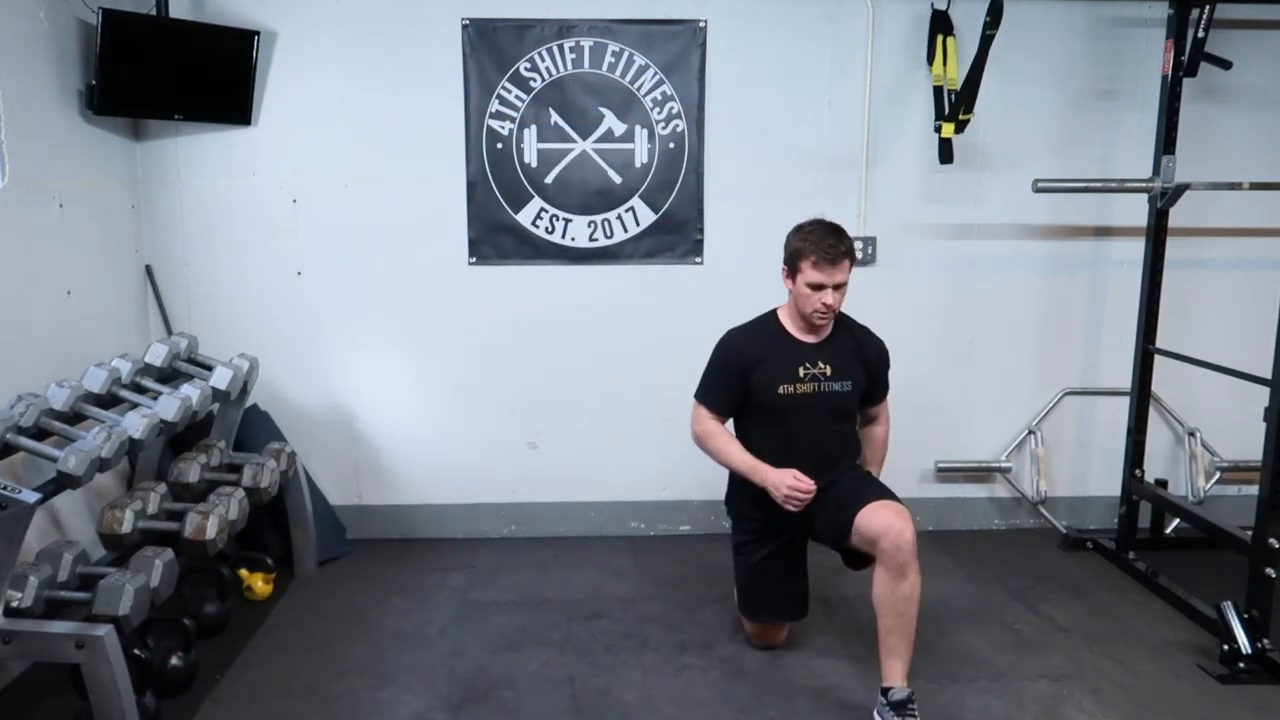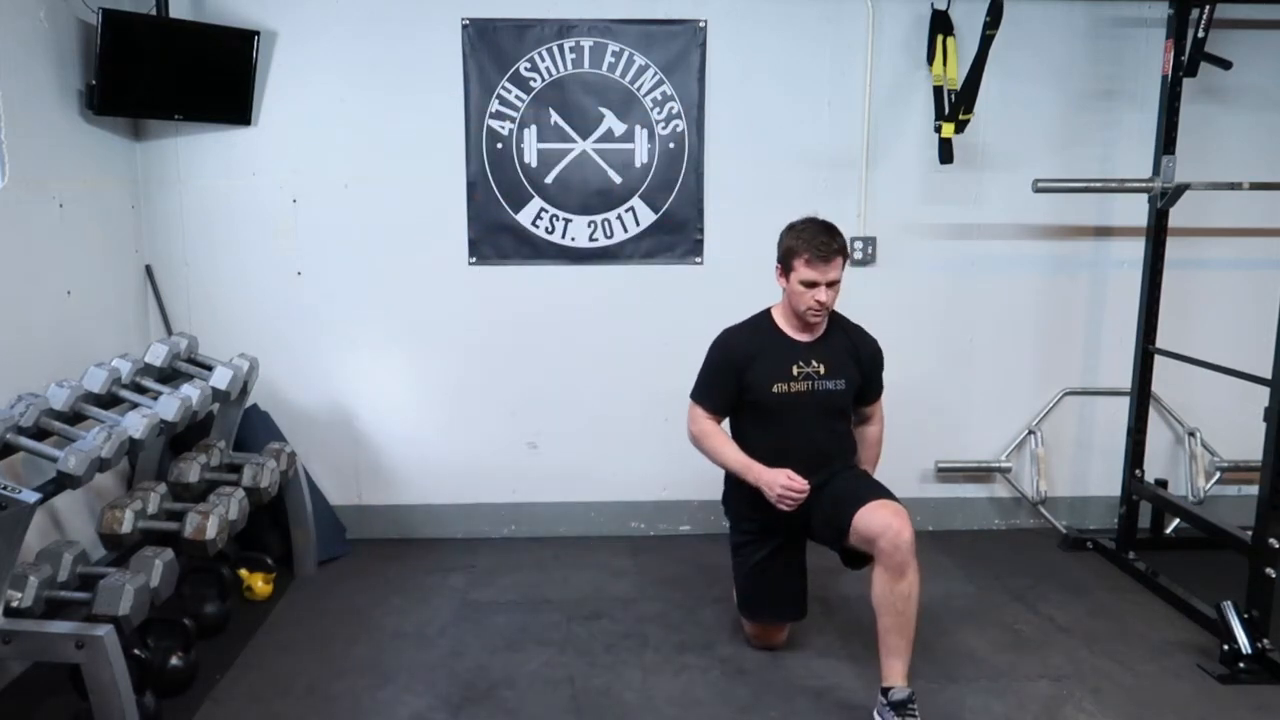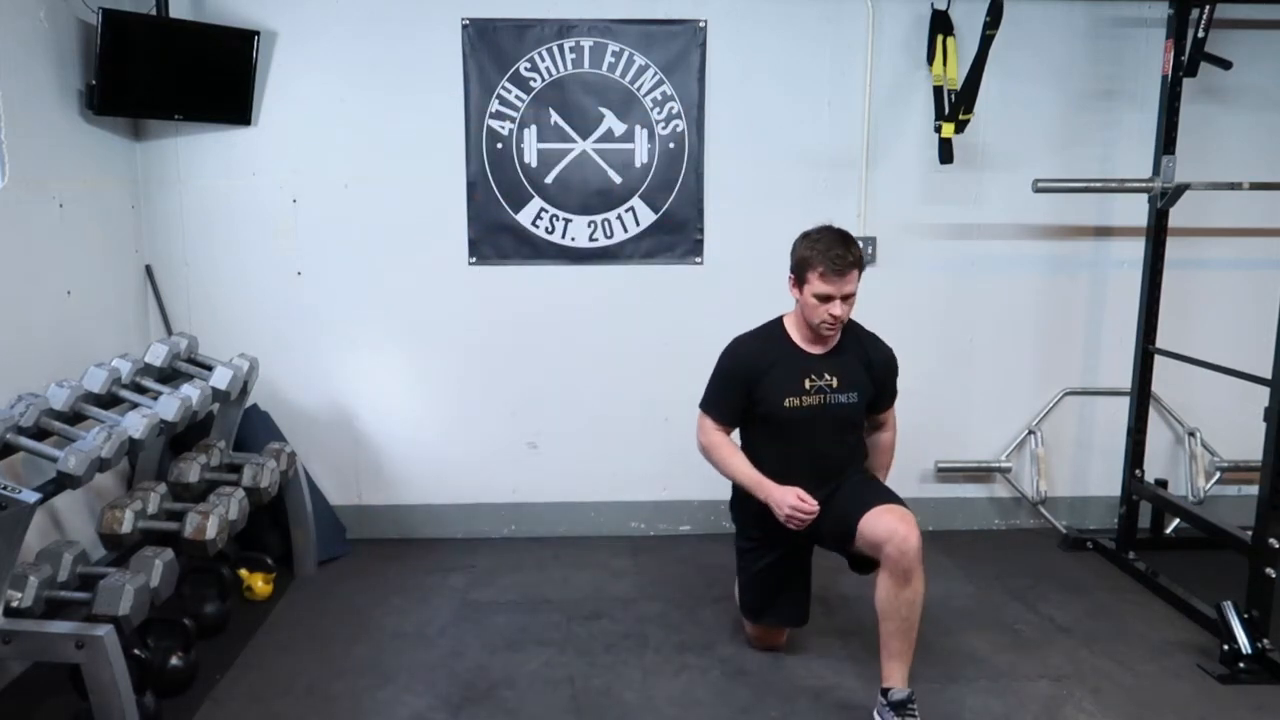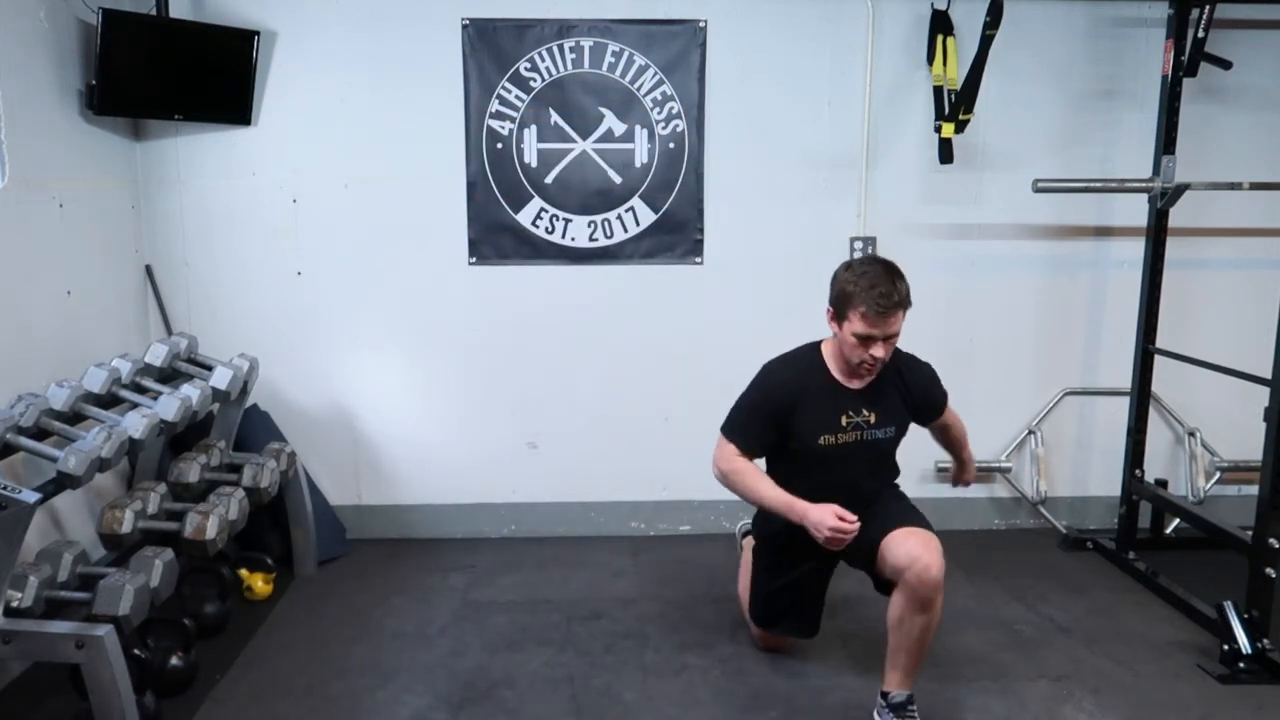
dt=0.3s
person 1, frame 1
left shoulder: (864, 346)
right shoulder: (743, 345)
left elbow: (874, 420)
right elbow: (704, 426)
left wrist: (864, 490)
right wrist: (768, 476)
left hip: (837, 481)
right hip: (763, 497)
left knee: (898, 533)
right knee: (765, 635)
right ankle: (756, 573)
person 1, frame 2
left shoulder: (858, 345)
right shoulder: (737, 345)
right elbow: (700, 425)
left wrist: (860, 492)
right wrist: (762, 476)
left hip: (833, 481)
right hip: (761, 497)
left knee: (896, 533)
right knee: (766, 636)
right ankle: (755, 571)
person 1, frame 3
left shoulder: (873, 354)
right shoulder: (749, 354)
right elbow: (710, 435)
left wrist: (872, 503)
right wrist: (770, 493)
left hip: (844, 487)
right hip: (770, 502)
left knee: (903, 539)
right knee: (765, 637)
right ankle: (751, 565)
person 1, frame 4
left shoulder: (913, 379)
right shoulder: (784, 381)
left elbow: (943, 422)
right elbow: (727, 462)
left wrist: (964, 462)
right wrist: (804, 513)
left hip: (873, 507)
right hip: (796, 517)
left knee: (925, 566)
right knee: (771, 638)
right ankle: (753, 544)
